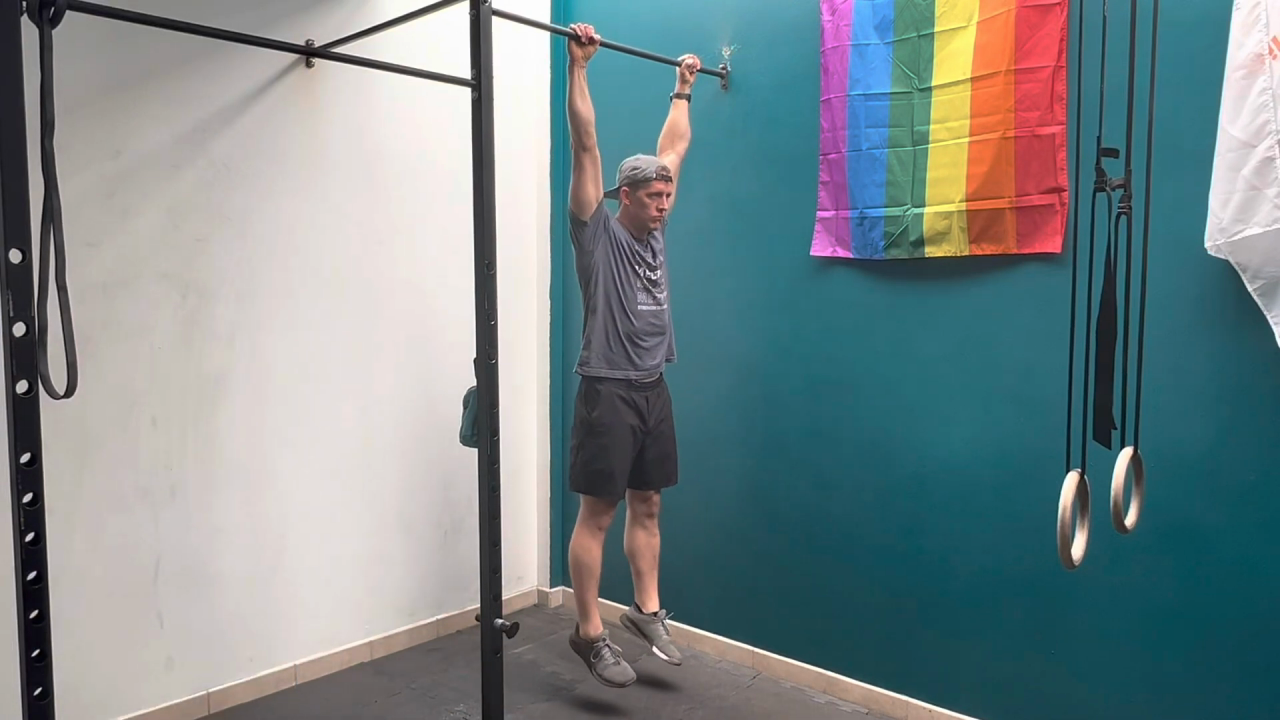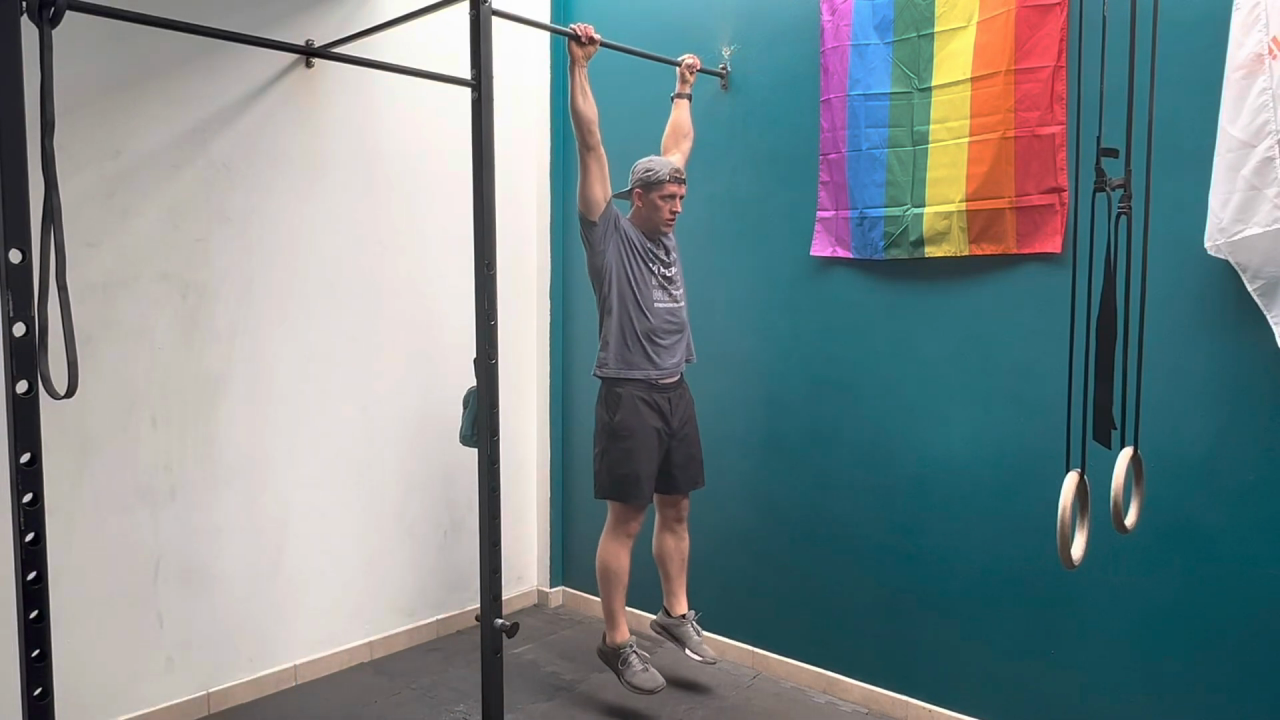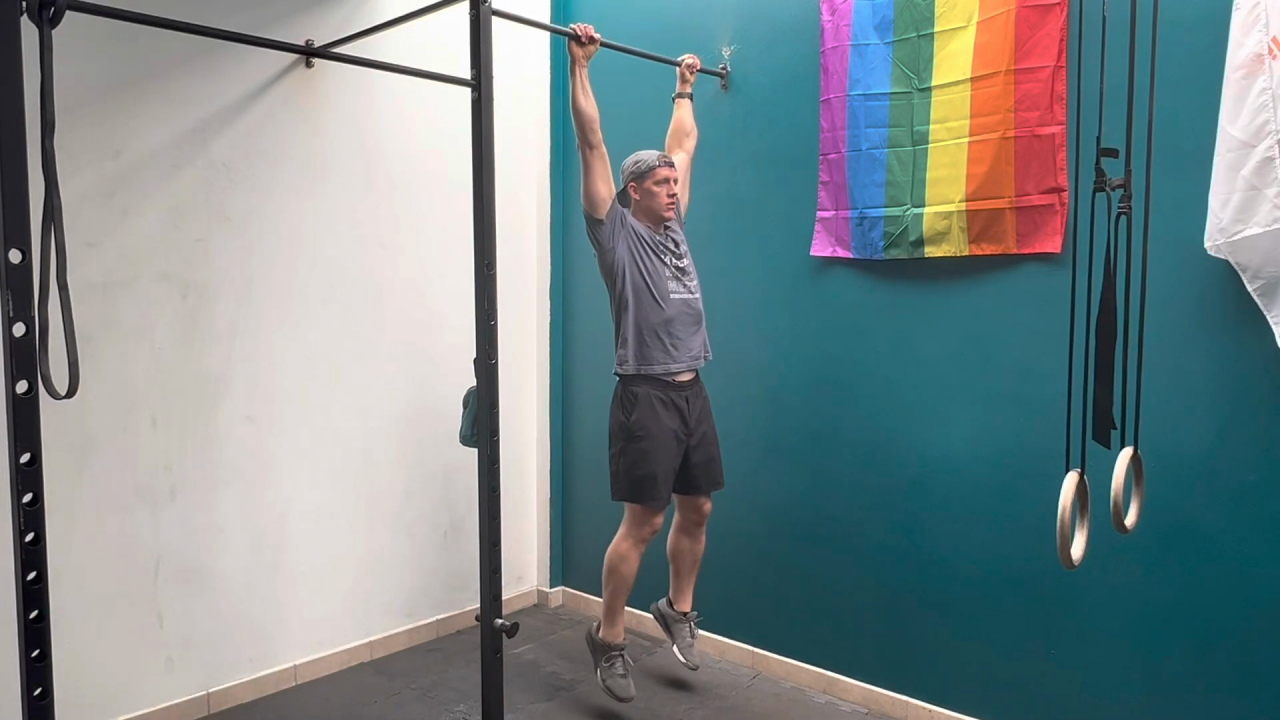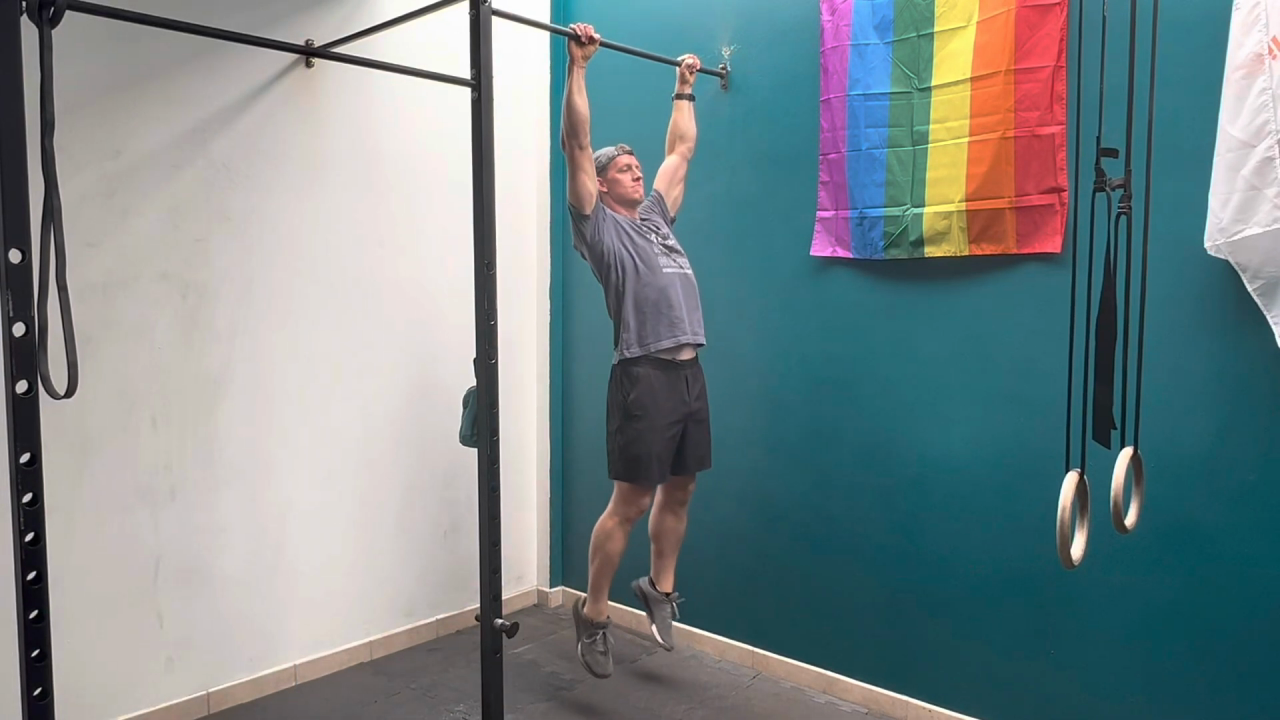
dt=0.4s
person 1, frame 1
left shoulder: (654, 228)
right shoulder: (596, 230)
left elbow: (674, 147)
right elbow: (584, 147)
left wrist: (683, 87)
right wrist: (578, 64)
left hip: (653, 391)
right hip: (608, 392)
left knee: (647, 508)
right knee: (597, 513)
left ankle: (647, 612)
right ankle: (590, 633)
person 1, frame 2
left shoulder: (664, 230)
right shoulder: (607, 231)
left elbow: (677, 145)
right elbow: (590, 143)
left wrist: (683, 87)
right wrist: (578, 64)
left hip: (675, 393)
right hip: (628, 396)
left knee: (675, 511)
right knee: (625, 521)
left ankle: (677, 615)
right ankle: (617, 641)
person 1, frame 3
left shoulder: (673, 224)
right shoulder: (616, 230)
left elbow: (683, 145)
right elbow: (591, 143)
left wrist: (684, 86)
right wrist: (579, 64)
left hip: (692, 392)
right hip: (645, 396)
left knee: (697, 510)
right knee: (643, 521)
left ankle: (678, 610)
right ankle: (608, 638)
person 1, frame 4
left shoulder: (655, 214)
right shoulder: (597, 224)
left elbow: (682, 149)
right elbow: (576, 143)
left wrist: (684, 88)
right wrist: (577, 65)
left hip: (689, 373)
right hip: (644, 375)
left knee: (678, 492)
right knee: (631, 501)
left ankle: (660, 590)
right ankle: (592, 613)
